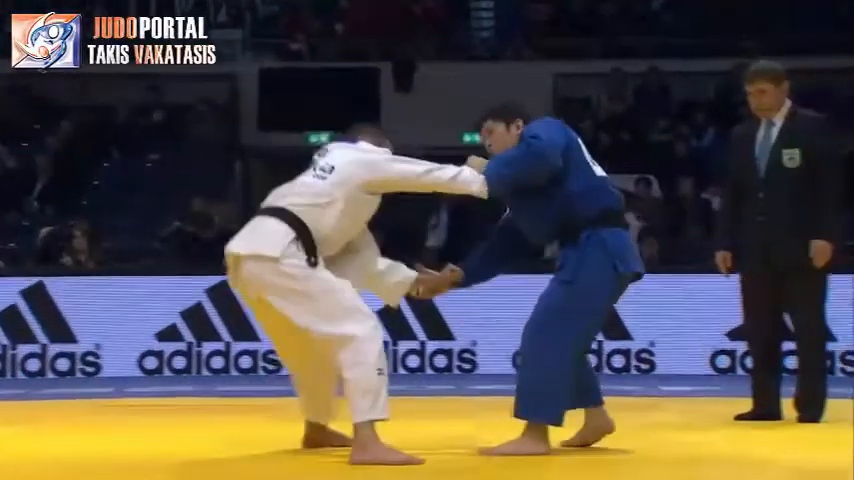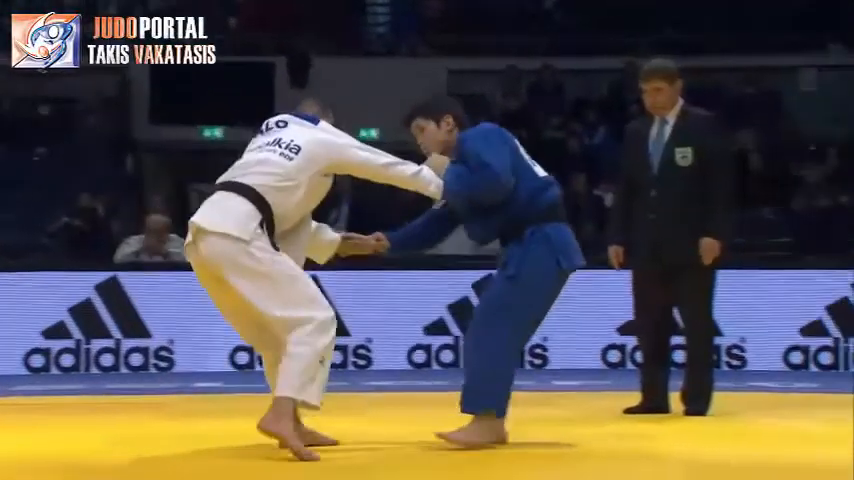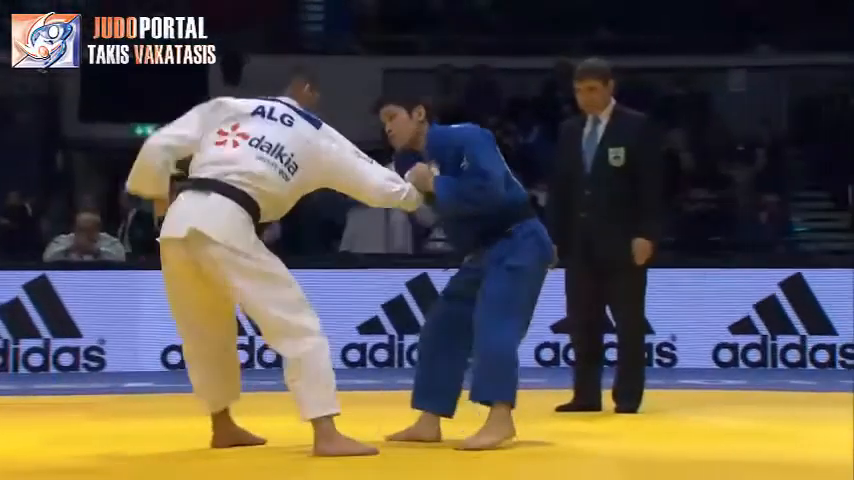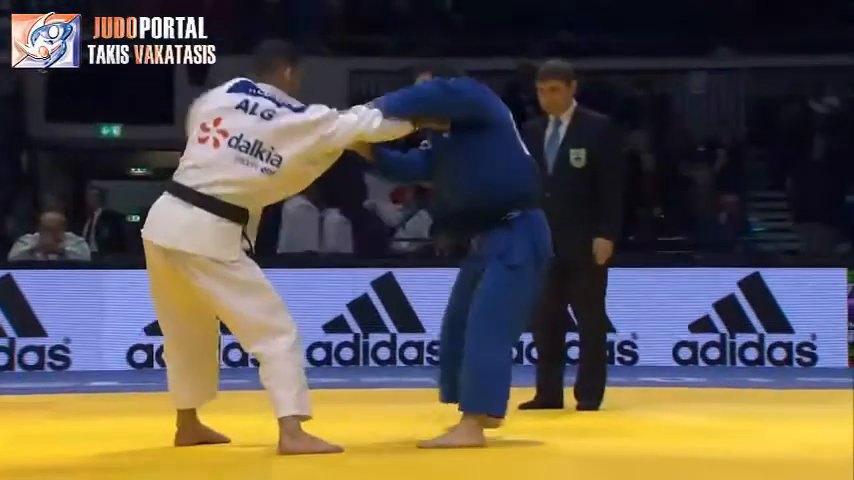
dt=0.4s
person 1, frame 1
left shoulder: (352, 192)
right shoulder: (364, 158)
left elbow: (361, 260)
right elbow: (429, 175)
left wrist: (413, 283)
right wrist: (486, 181)
left hip: (252, 251)
right hip: (273, 254)
left knee: (316, 346)
right knee: (359, 332)
left ankle: (316, 429)
right ankle: (366, 443)
person 1, frame 2
left shoulder: (270, 139)
right shoulder: (321, 137)
left elbow: (291, 221)
right elbow: (386, 166)
left wrist: (338, 242)
right wrist: (441, 183)
left hip: (207, 231)
right hip: (234, 233)
left knee: (273, 332)
right knee: (314, 320)
left ankle: (288, 422)
right ankle: (280, 416)
person 1, frame 3
left shoulder: (227, 108)
right shoulder: (317, 138)
left elbow: (157, 147)
right elbow: (374, 185)
left wrist: (157, 192)
right wrist: (413, 193)
left hip: (179, 221)
right hip: (226, 229)
left knee: (205, 331)
right knee: (296, 325)
left ankle: (223, 426)
right ankle: (326, 434)
person 1, frame 4
left shoulder: (223, 94)
right shoulder: (304, 121)
left elbow: (198, 120)
right elbow: (366, 125)
right wrist: (414, 116)
left hip: (162, 221)
right hip: (207, 234)
left knee: (187, 331)
right knee: (273, 329)
left ankle: (187, 425)
right ankle: (291, 432)
person 2, frame 1
left shoulder: (546, 134)
right shoulder: (523, 184)
left elbow: (538, 161)
right elbow: (506, 242)
left wrist: (489, 172)
right wrist: (459, 275)
left hip: (600, 249)
right hip: (591, 249)
left knee: (546, 334)
right knee: (560, 337)
left ankle: (535, 435)
right ankle: (596, 418)
person 2, frame 2
left shoulder: (480, 137)
right shoulder: (463, 169)
left elbow: (493, 183)
right elbow: (437, 222)
left wrist: (448, 174)
right wrist: (389, 242)
left hip: (541, 244)
right hip: (532, 246)
left knee: (492, 328)
right knee: (499, 330)
left ankle: (484, 423)
right ankle: (492, 424)
person 2, frame 3
left shoulder: (465, 139)
right shoulder: (412, 161)
left elbow: (489, 191)
left wrist: (434, 185)
left hip: (516, 241)
right hip: (483, 251)
left knee: (493, 326)
right knee: (441, 330)
left ankle: (500, 421)
right ankle: (428, 423)
person 2, frame 4
left shoulder: (478, 104)
right shoulder: (443, 139)
left elbow: (442, 93)
right elbow: (410, 168)
left wrist: (382, 106)
right wrist: (369, 150)
left hip: (517, 234)
right hip: (488, 237)
left knee: (488, 326)
right knee: (458, 325)
left ankle: (471, 426)
right ankle: (482, 411)
person 3, frame 1
left shoulder: (813, 126)
right shoulder: (742, 135)
left elbow: (830, 186)
right elbow: (732, 192)
left wrist: (823, 236)
right wrist: (725, 242)
left hip: (800, 246)
right hip: (757, 248)
left knee: (809, 328)
right knee: (760, 331)
left ankle: (809, 404)
right ankle: (765, 404)
person 3, frame 2
left shoulder: (704, 126)
right shoulder: (635, 132)
left elbow: (720, 185)
right elbow: (625, 188)
left wrist: (714, 233)
right wrist: (618, 237)
left hip: (691, 242)
right hip: (646, 243)
left knee: (697, 323)
right knee: (650, 324)
left ankle: (696, 399)
right ankle: (654, 397)
person 3, frame 3
left shoulder: (637, 127)
right shoulder: (569, 131)
left elbow: (651, 186)
right elbow: (559, 187)
left wrist: (646, 233)
right wrist: (553, 235)
left hip: (622, 241)
right hip: (579, 242)
left knee: (629, 321)
right knee: (582, 322)
left ankle: (627, 396)
right ankle: (586, 395)
person 3, frame 4
left shoulder: (598, 128)
right shoulder: (531, 131)
left elbow: (612, 186)
left wrist: (606, 234)
left hip: (584, 241)
left knee: (590, 320)
right knee: (545, 321)
left ankle: (589, 393)
right ankle: (548, 392)
